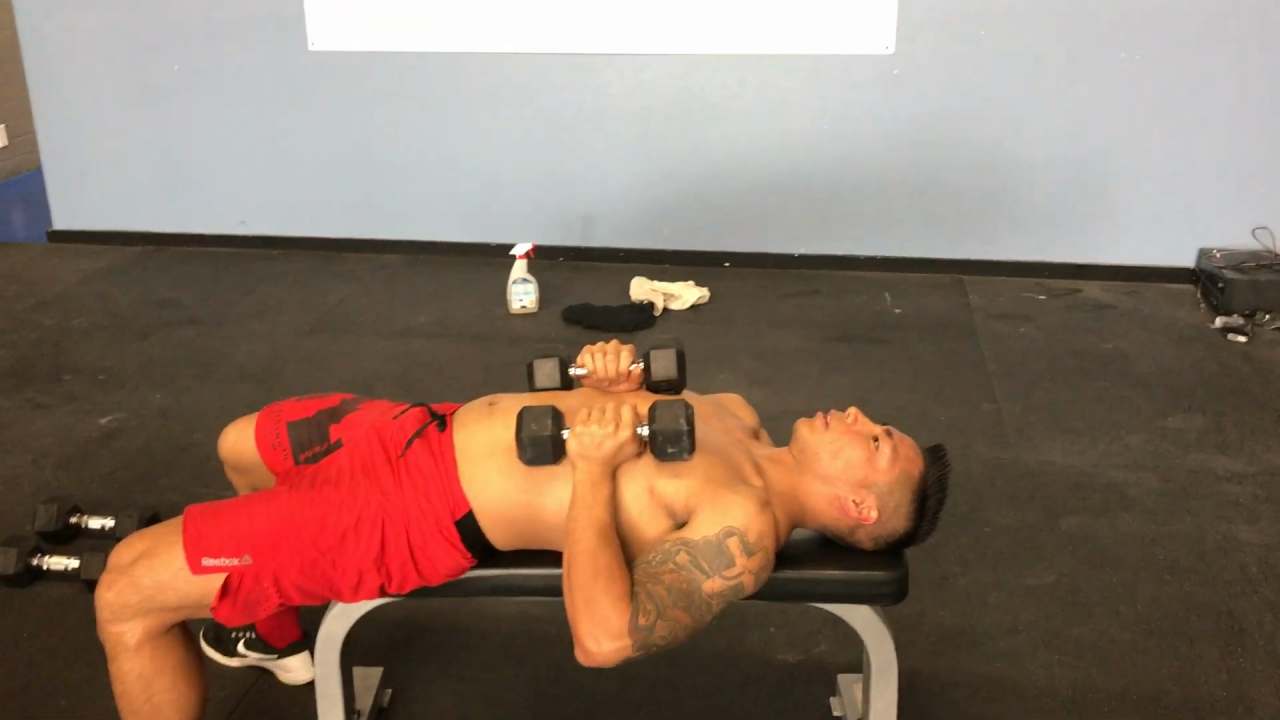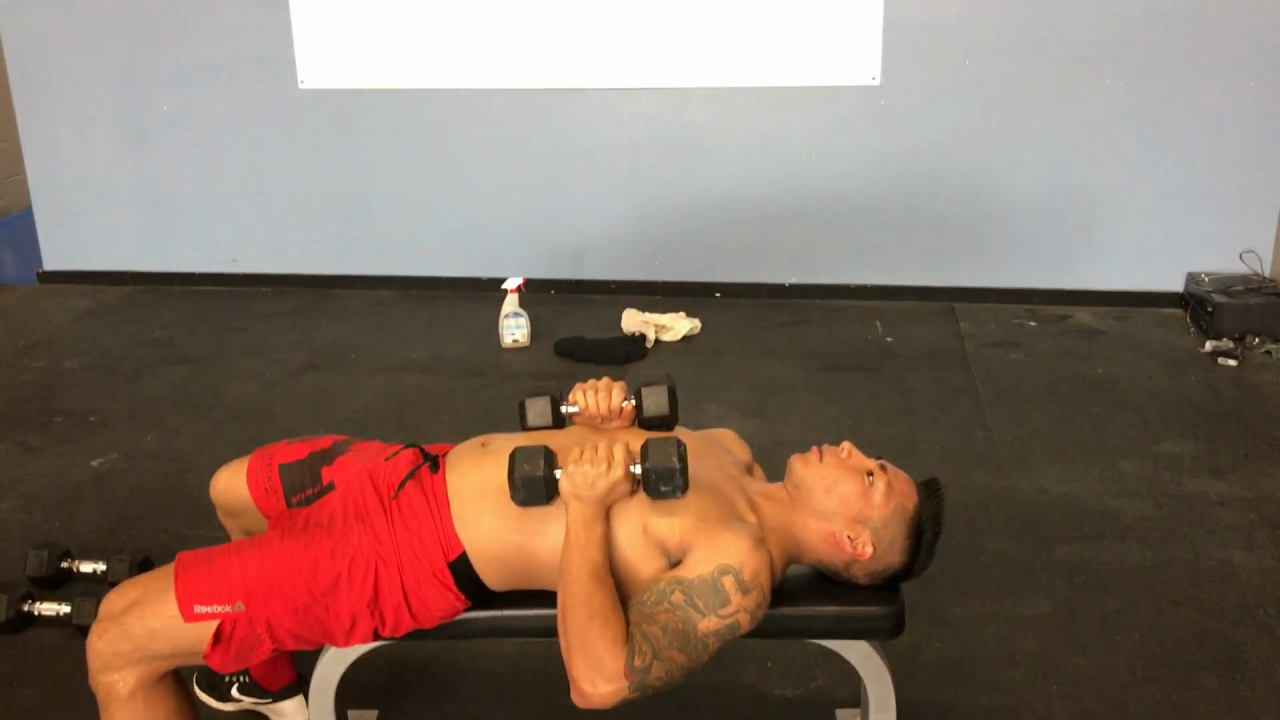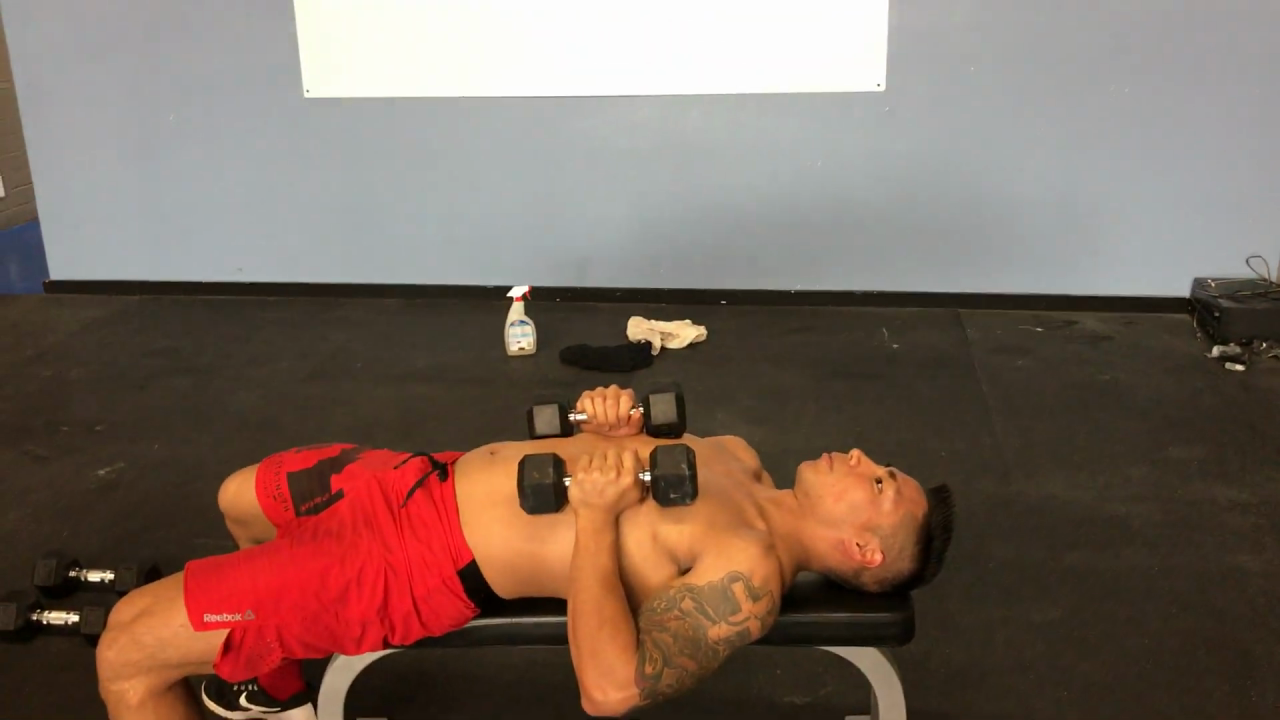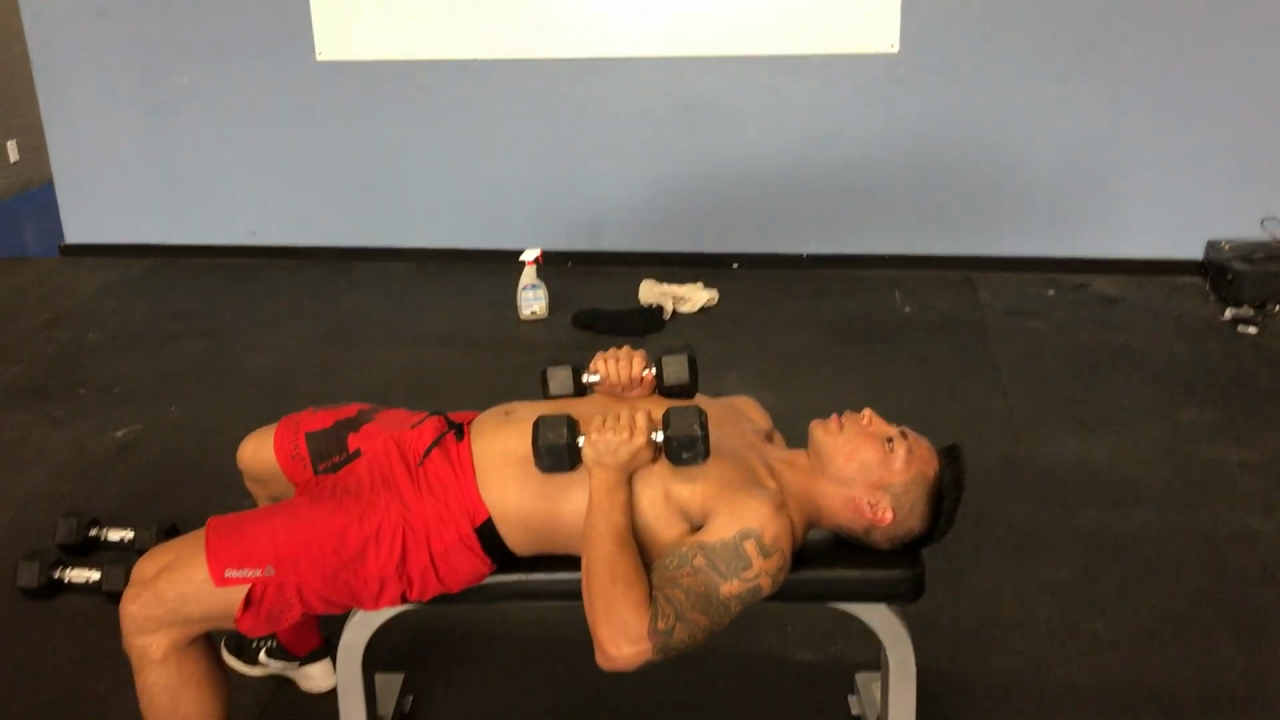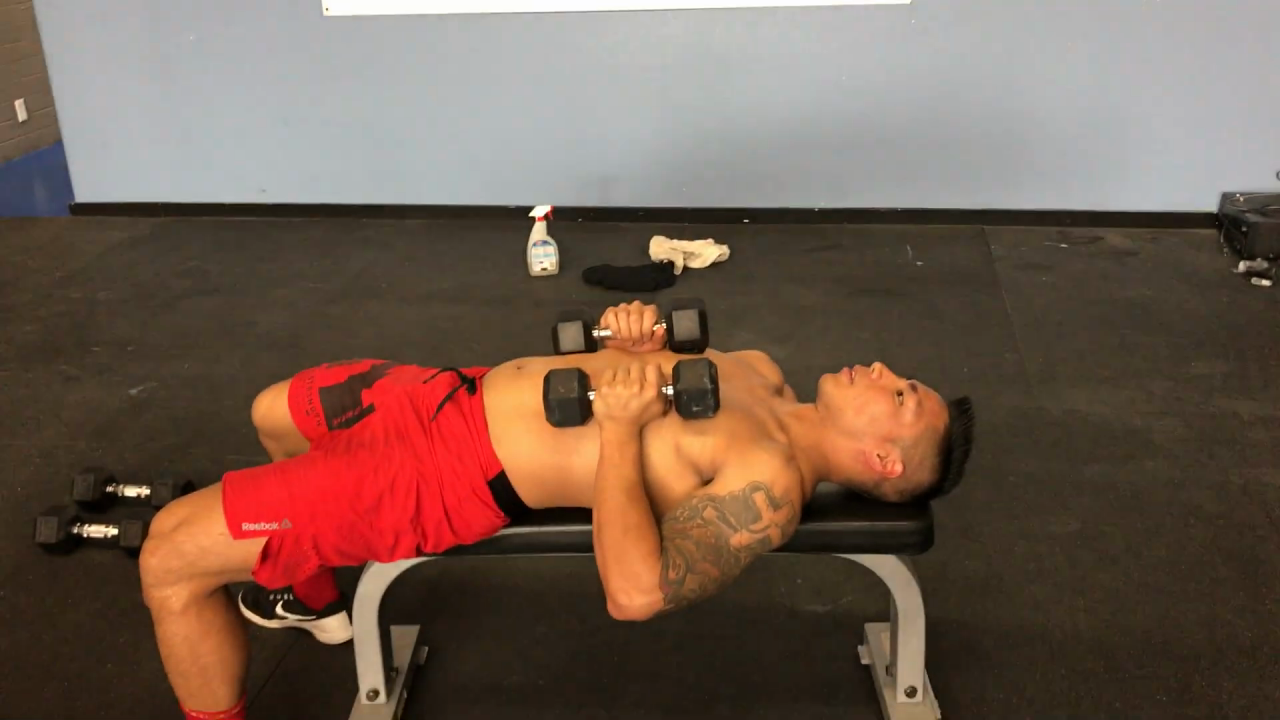
dt=0.4s
person 1, frame 1
left shoulder: (744, 532)
right shoulder: (737, 417)
left elbow: (603, 637)
left wrist: (593, 467)
right wrist: (608, 381)
left hip: (420, 511)
left knee: (127, 591)
right knee: (241, 447)
right ankle: (275, 632)
person 1, frame 2
left shoulder: (738, 568)
right shoulder: (730, 453)
left wrist: (586, 507)
right wrist: (603, 414)
left hip: (412, 554)
left knee: (118, 637)
right knee: (232, 490)
person 1, frame 3
left shoulder: (749, 575)
right shoulder: (739, 460)
left wrist: (596, 516)
right wrist: (609, 428)
left hip: (423, 562)
left knee: (129, 646)
right knee: (242, 498)
person 1, frame 4
left shoulder: (760, 534)
right shoulder: (750, 420)
left elbow: (623, 641)
left wrist: (609, 473)
right wrist: (621, 389)
left hip: (439, 520)
right hip: (454, 438)
left knee: (152, 601)
right knee: (261, 458)
right ankle: (297, 642)
person 1, frame 5
left shoulder: (769, 489)
right shoulder: (761, 374)
left elbow: (634, 591)
left wrist: (619, 427)
right wrist: (633, 340)
left hip: (453, 474)
right hip: (468, 393)
left knee: (172, 557)
right knee: (275, 413)
right ankle: (314, 595)
